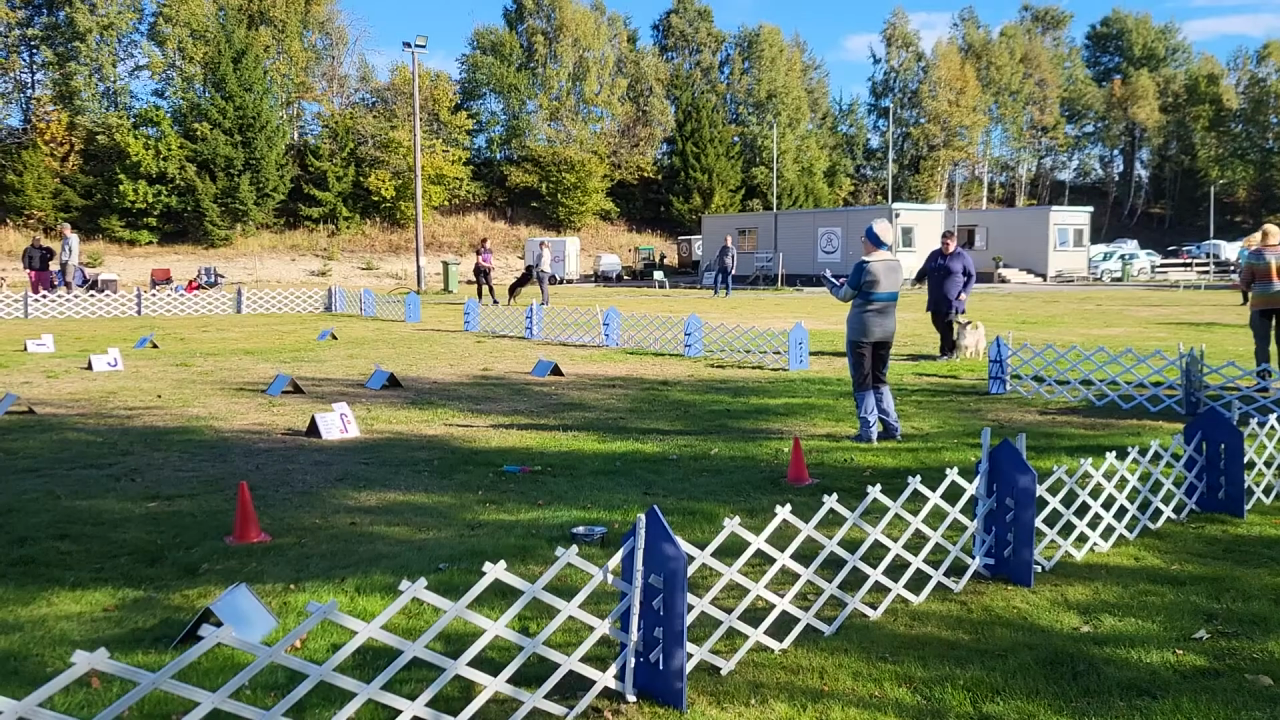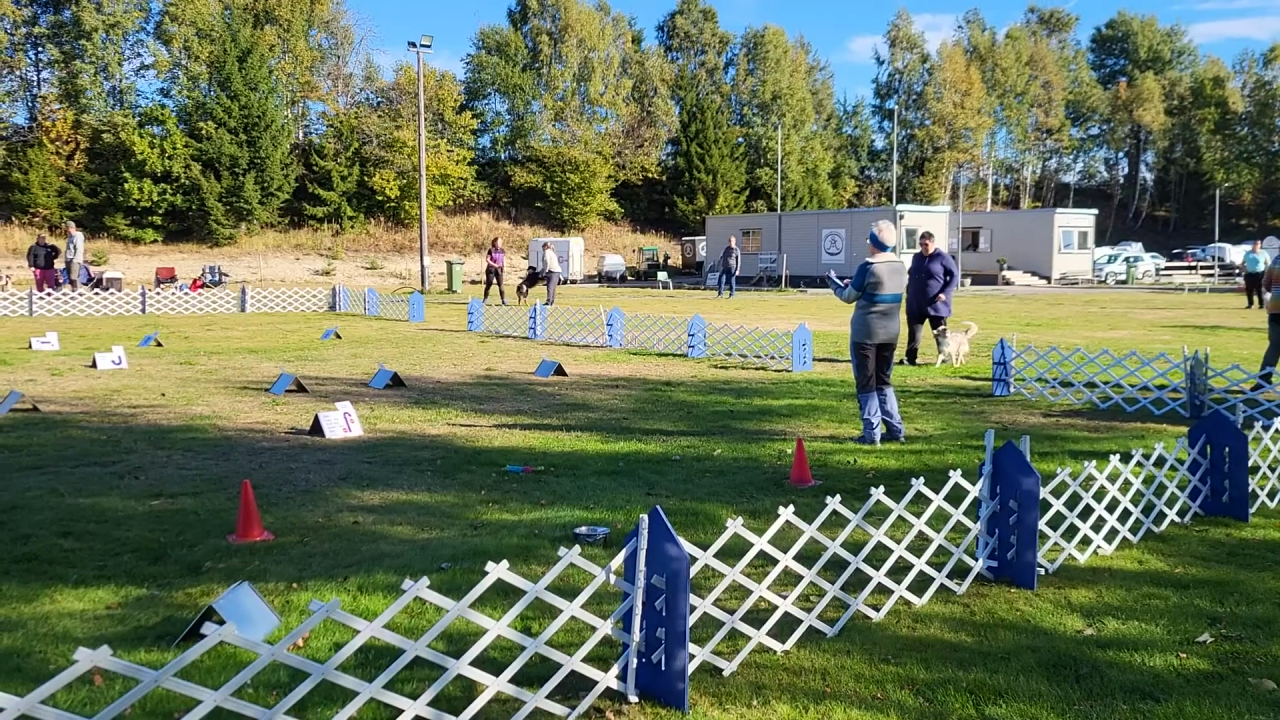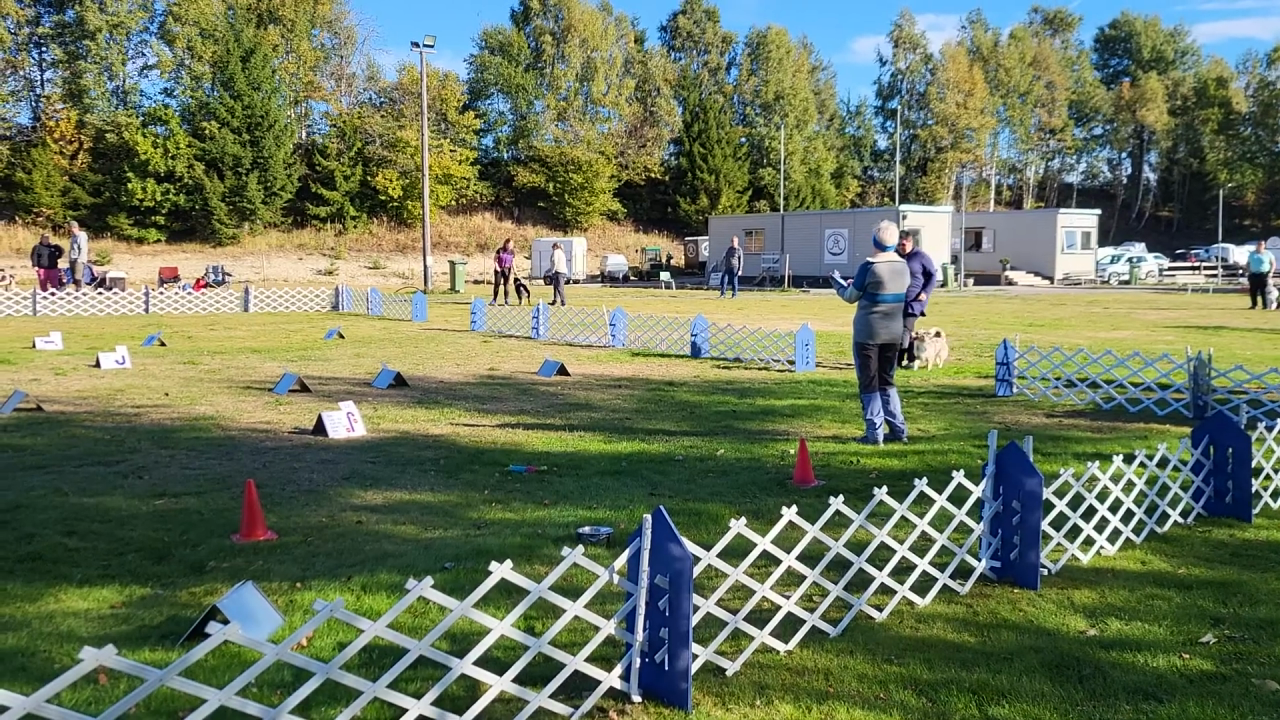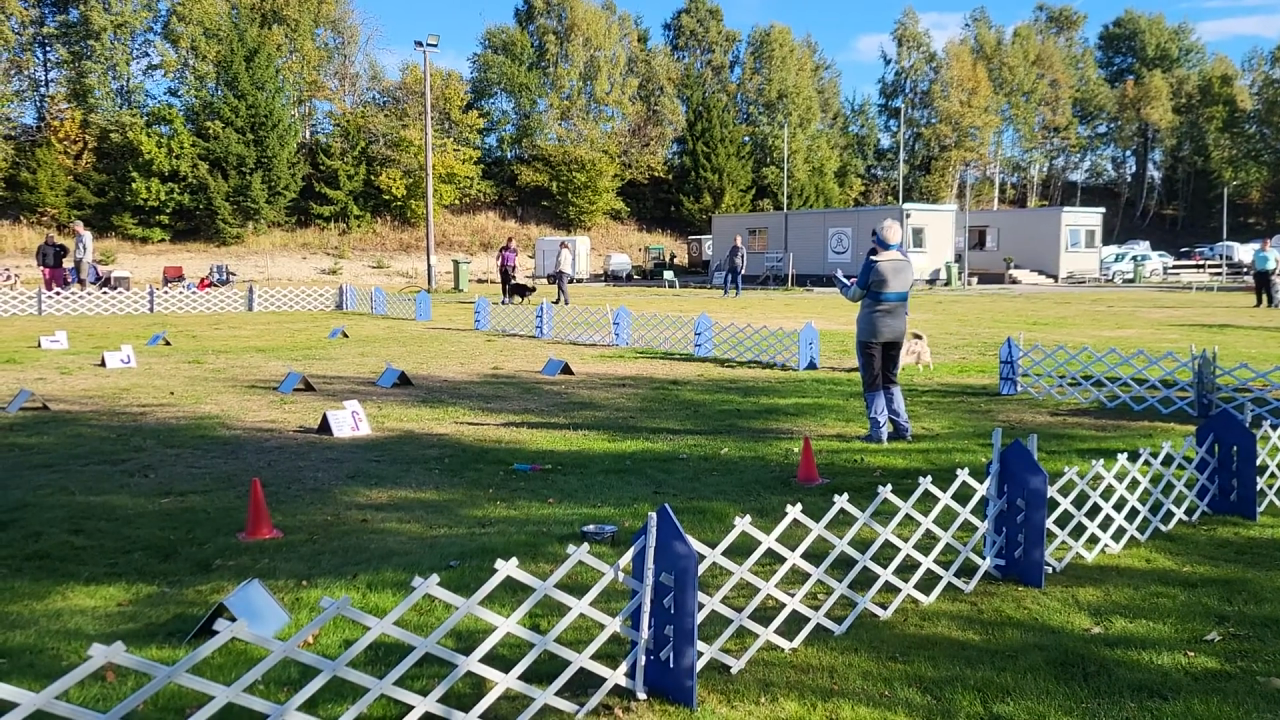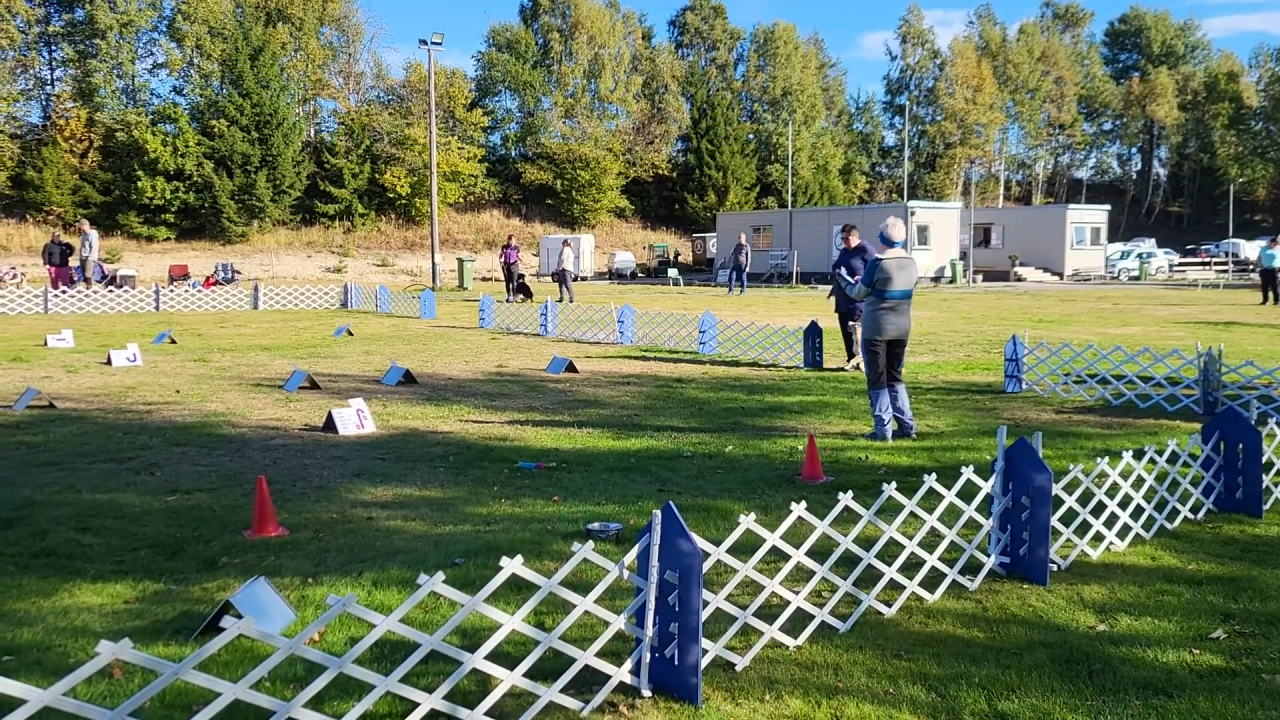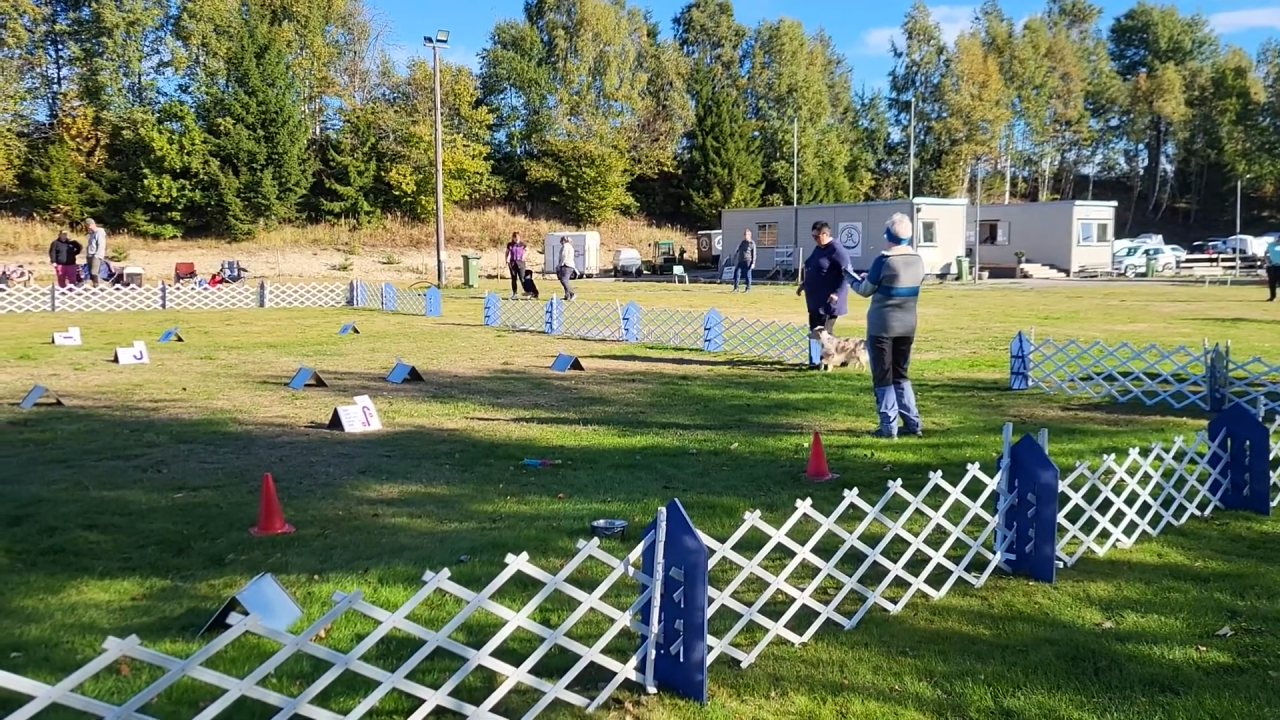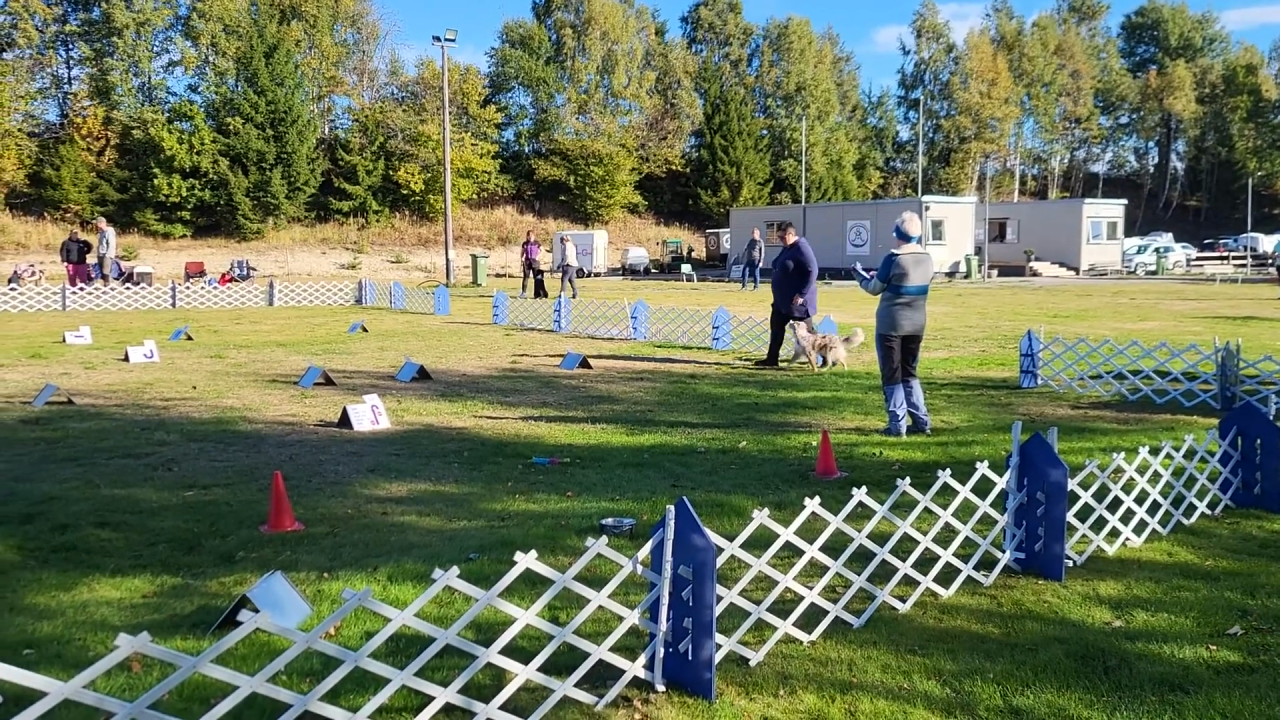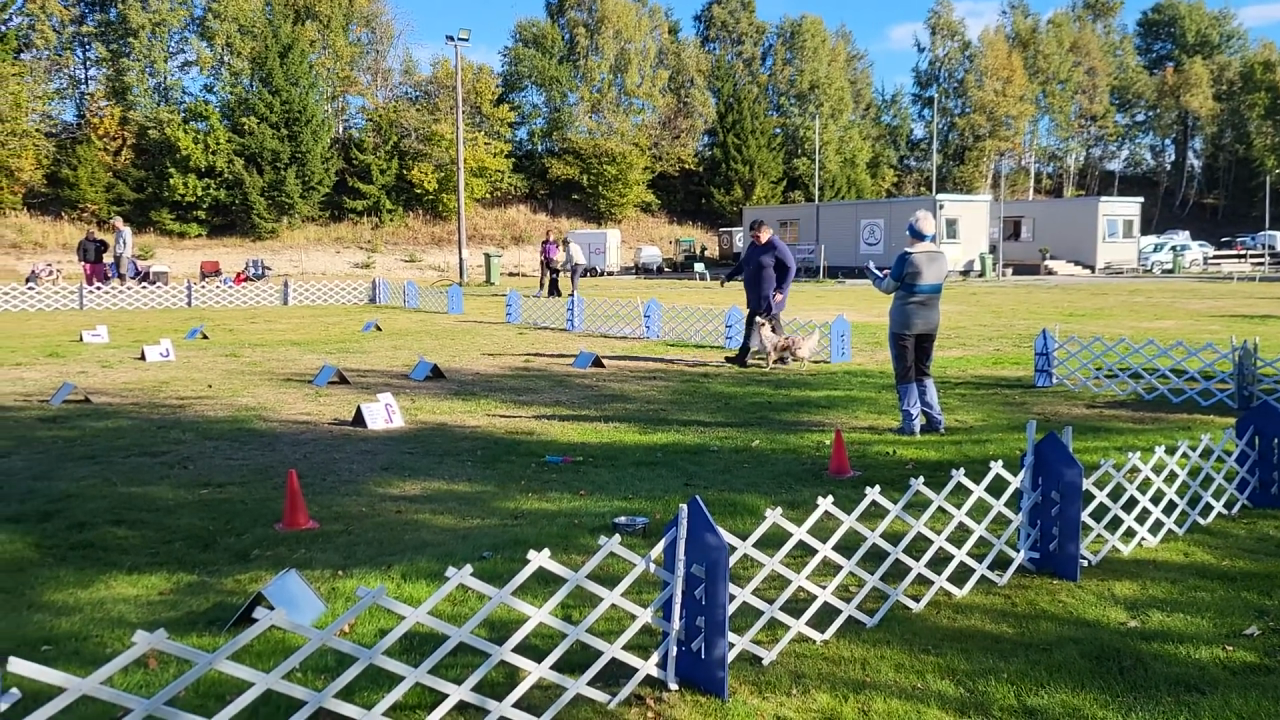
dt=0.4s
person 1, frame 1
left shoulder: (864, 265)
right shoulder: (896, 266)
left elbow: (846, 296)
left wrist: (830, 282)
right wrist: (849, 283)
left hip: (862, 330)
right hip: (886, 330)
left knee: (862, 382)
right knee: (880, 379)
left ankle: (868, 432)
right ankle: (892, 428)
person 1, frame 2
left shoulder: (868, 267)
right shoulder: (900, 267)
left elbow: (849, 297)
left wrist: (834, 283)
right wrist: (853, 285)
left hip: (865, 332)
right hip: (891, 332)
left knee: (866, 384)
right knee: (883, 381)
left ankle: (871, 434)
right ankle: (895, 430)
person 1, frame 3
left shoulder: (869, 267)
right shoulder: (904, 267)
left elbow: (851, 297)
left wrist: (838, 282)
left hip: (868, 332)
right hip: (894, 333)
left knee: (869, 384)
right knee: (887, 381)
left ankle: (874, 434)
right ankle: (898, 430)
person 1, frame 4
left shoulder: (872, 265)
right shoulder: (906, 266)
left elbow: (854, 296)
left wrist: (842, 282)
left hip: (871, 330)
right hip: (897, 331)
left knee: (872, 382)
right knee: (890, 380)
left ankle: (878, 432)
right ankle: (902, 428)
person 1, frame 5
left shoulder: (877, 264)
right shoulder: (911, 264)
left elbow: (859, 294)
left wrist: (845, 280)
left hip: (875, 328)
right hip: (901, 328)
left knee: (877, 380)
right knee: (894, 377)
left ankle: (883, 430)
right ankle: (907, 426)
person 1, frame 6
left shoulder: (884, 261)
right shoulder: (918, 261)
left elbow: (865, 290)
left wrist: (853, 279)
left hip: (882, 325)
right hip: (907, 326)
left knee: (883, 377)
right knee: (900, 374)
left ankle: (889, 427)
right ankle: (913, 423)
person 1, frame 7
left shoulder: (893, 259)
right shoulder: (927, 260)
left elbow: (874, 289)
left wrist: (861, 275)
right wrist: (879, 277)
left hip: (891, 324)
right hip: (916, 324)
left knee: (891, 375)
right knee: (909, 373)
left ankle: (897, 425)
right ankle: (921, 422)
person 1, frame 8
left shoulder: (907, 258)
right shoulder: (941, 258)
left elbow: (888, 288)
left wrist: (873, 273)
right wrist: (893, 276)
left hip: (904, 323)
right hip: (930, 324)
left knee: (905, 374)
right knee: (923, 372)
left ankle: (911, 424)
right ankle: (935, 421)
